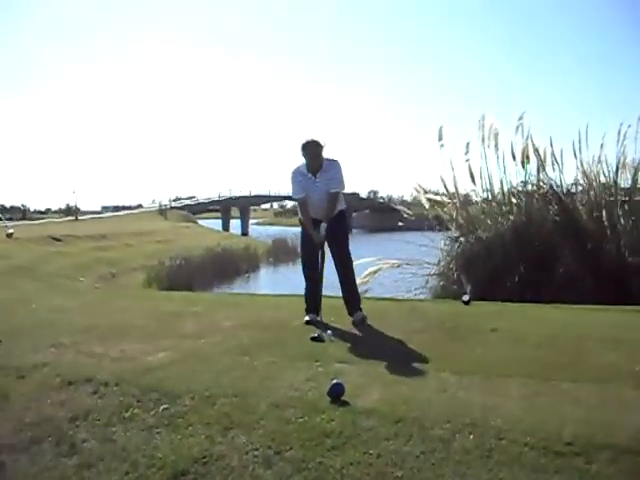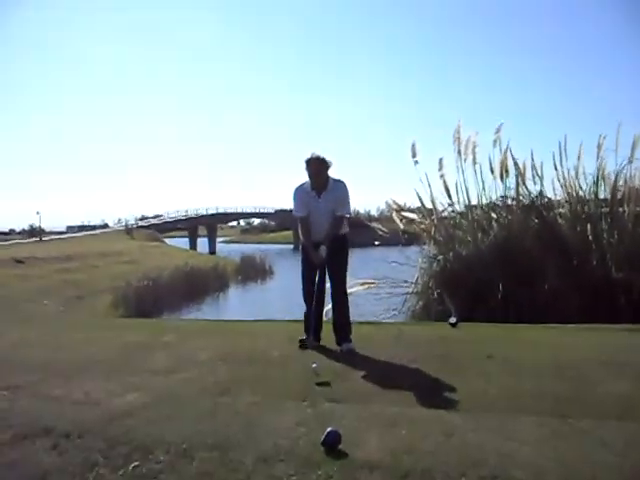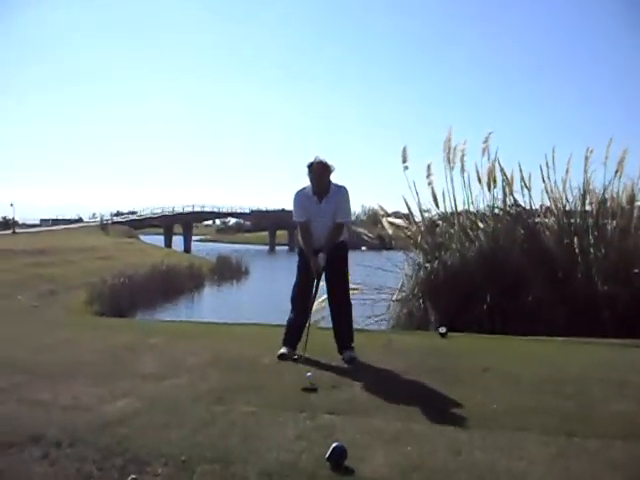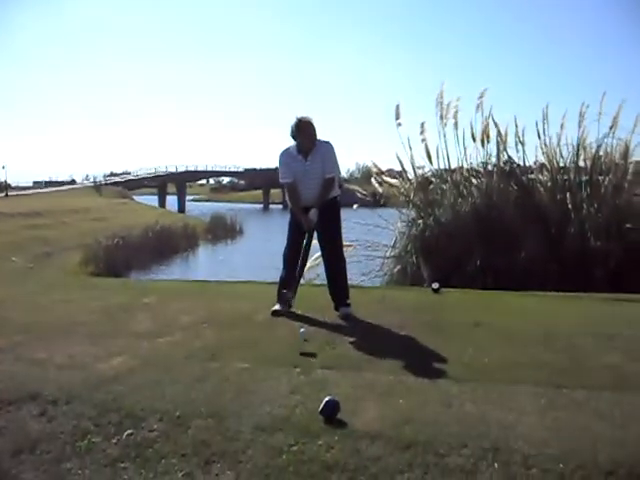
dt=1s
person 1, frame 1
left shoulder: (334, 166)
right shoulder: (297, 174)
left elbow: (334, 197)
right elbow: (302, 205)
left wrist: (324, 225)
right wrist: (313, 232)
left hip: (336, 218)
right hip: (310, 220)
left knee: (344, 263)
right knee: (309, 267)
left ankle: (355, 309)
right ankle: (312, 311)
person 1, frame 2
left shoulder: (339, 187)
right shoulder: (300, 192)
left elbow: (339, 220)
right elbow: (303, 224)
left wrist: (324, 247)
right wrist: (312, 252)
left hip: (336, 241)
right hip: (311, 243)
left knee: (338, 288)
right knee: (311, 289)
left ankle: (344, 338)
right ankle: (312, 335)
person 1, frame 3
left shoulder: (341, 193)
right shoulder: (300, 196)
left elbow: (340, 227)
right elbow: (303, 229)
left wrist: (323, 255)
right wrist: (312, 258)
left hip: (335, 248)
right hip: (308, 249)
left knee: (339, 298)
right knee: (300, 296)
left ankle: (346, 347)
right ankle: (290, 344)
person 1, frame 4
left shoulder: (326, 149)
right shoulder: (286, 156)
left elbow: (330, 181)
right elbow: (290, 189)
left wrist: (315, 211)
right wrist: (302, 217)
left hip: (327, 205)
right hip: (299, 208)
left knee: (333, 254)
right knee: (292, 253)
left ankle: (342, 303)
right ankle: (283, 300)
